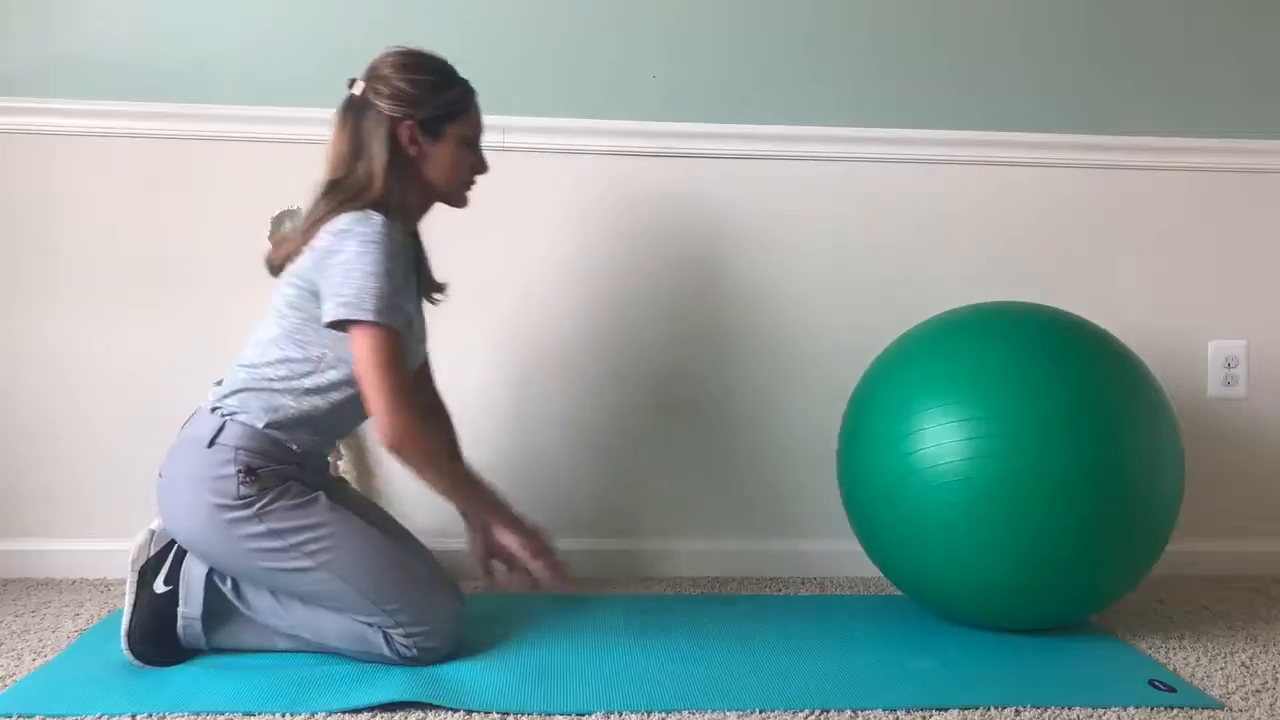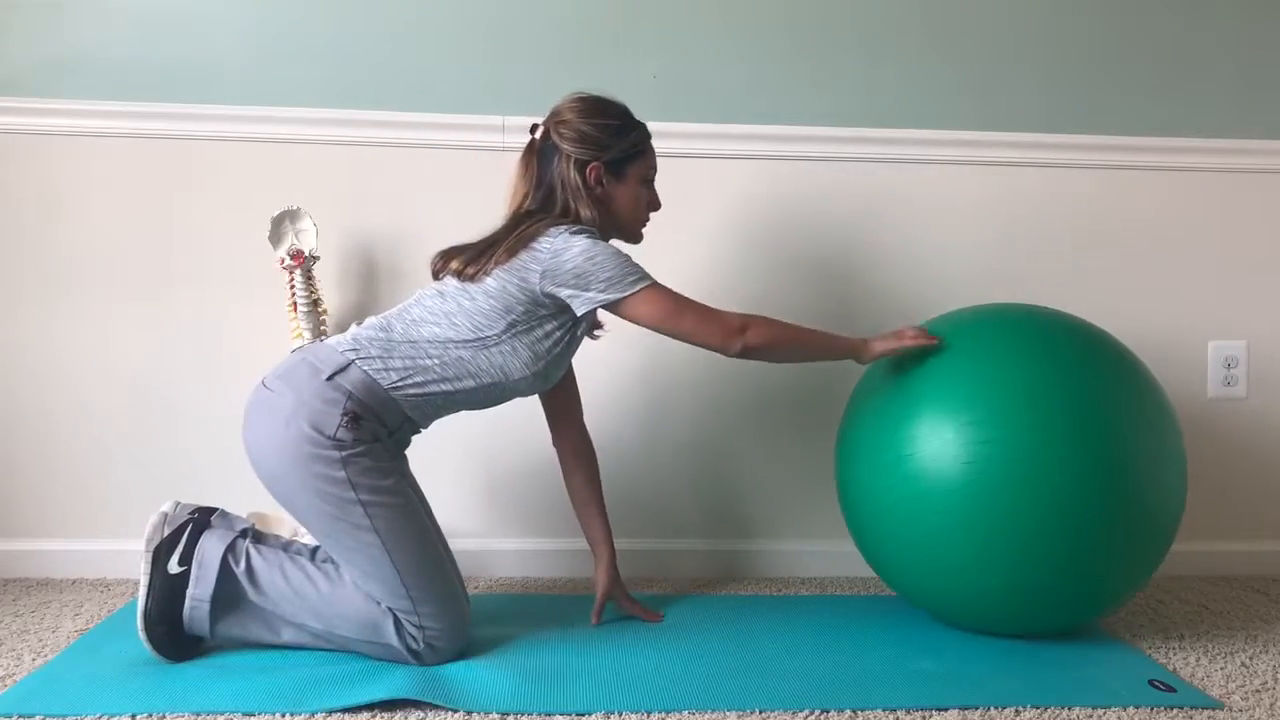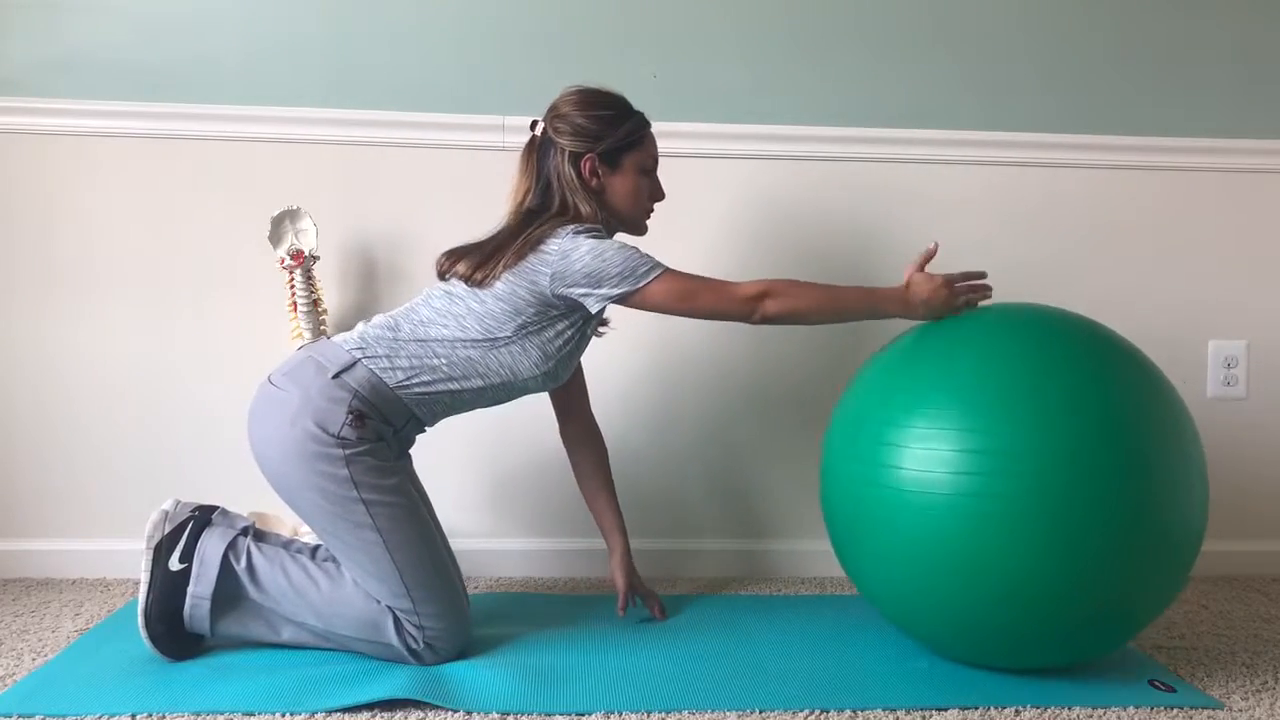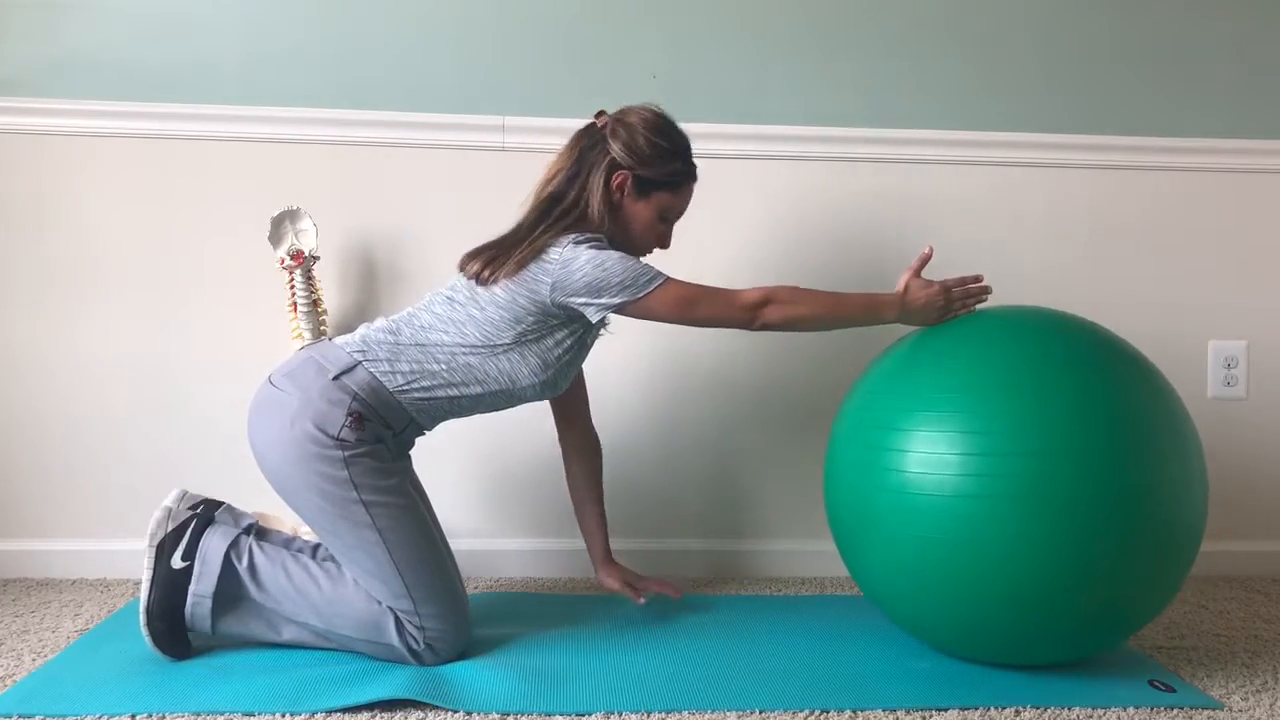
dt=1s
person 1, frame 1
left shoulder: (387, 239)
right shoulder: (361, 242)
left elbow: (418, 402)
right elbow: (397, 425)
left wrist: (477, 525)
right wrist: (502, 522)
left hip: (273, 474)
right hip: (234, 480)
left knee: (428, 592)
right knee: (433, 625)
left ankle: (214, 577)
right ankle: (202, 605)
person 1, frame 2
left shoulder: (550, 265)
right shoulder: (572, 255)
left elbow: (570, 435)
right elbow: (733, 334)
left wrist: (606, 565)
right wrist: (865, 346)
left hip: (322, 416)
right hip: (316, 420)
left knee: (415, 595)
right knee: (434, 631)
left ankle: (215, 547)
right ankle: (207, 577)
person 1, frame 3
left shoulder: (559, 262)
right shoulder: (581, 255)
left elbow: (578, 426)
right elbow: (754, 303)
left wrist: (621, 556)
right wrist: (903, 301)
left hip: (327, 411)
right hip: (321, 417)
left knee: (406, 590)
right knee: (436, 631)
left ankle: (215, 545)
right ankle: (209, 573)
person 1, frame 4
left shoulder: (563, 265)
right shoulder: (583, 265)
left elbow: (575, 427)
right elbow: (755, 309)
left wrist: (603, 561)
right wrist: (901, 307)
left hip: (325, 409)
right hip: (321, 420)
left knee: (403, 586)
right knee: (434, 631)
left ankle: (215, 541)
right ankle: (204, 569)
